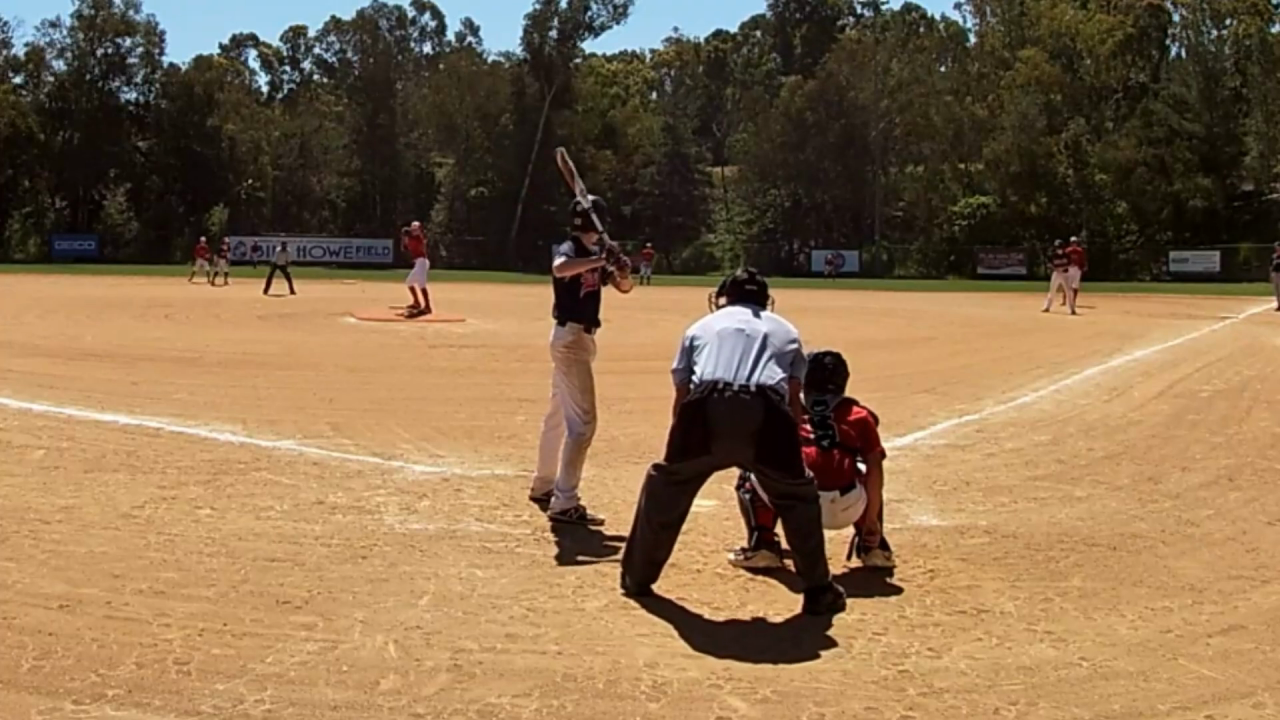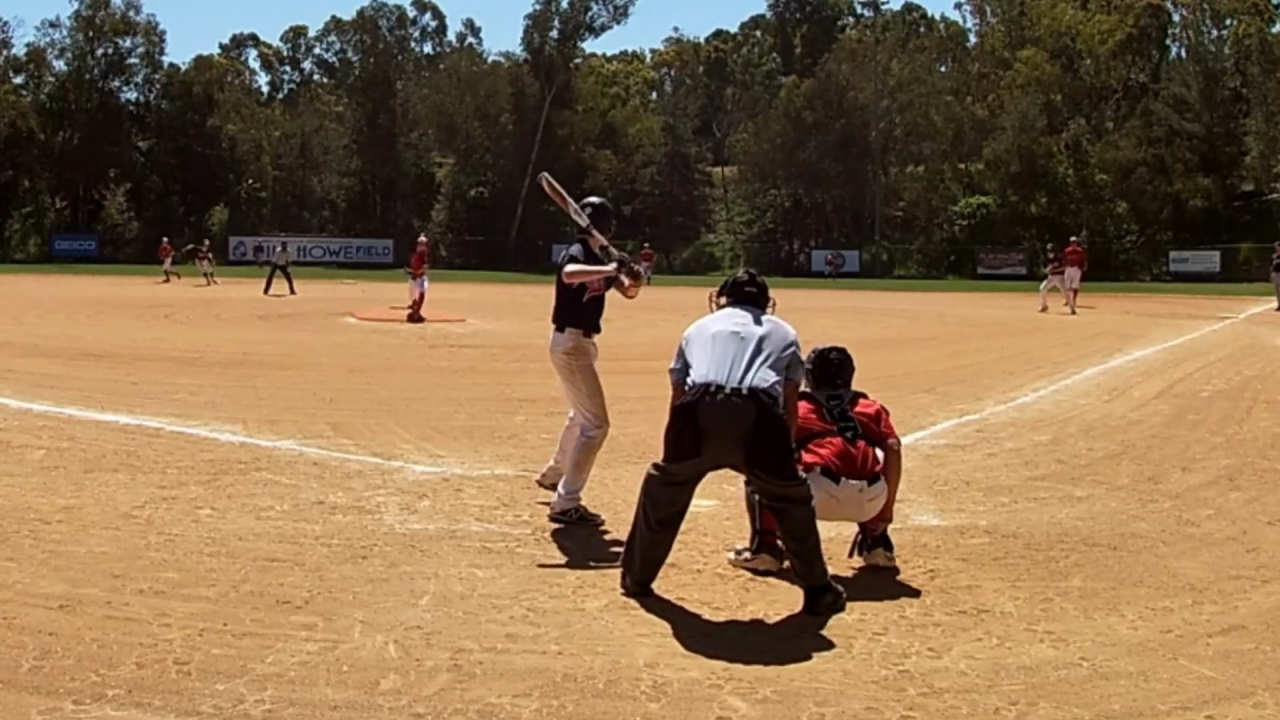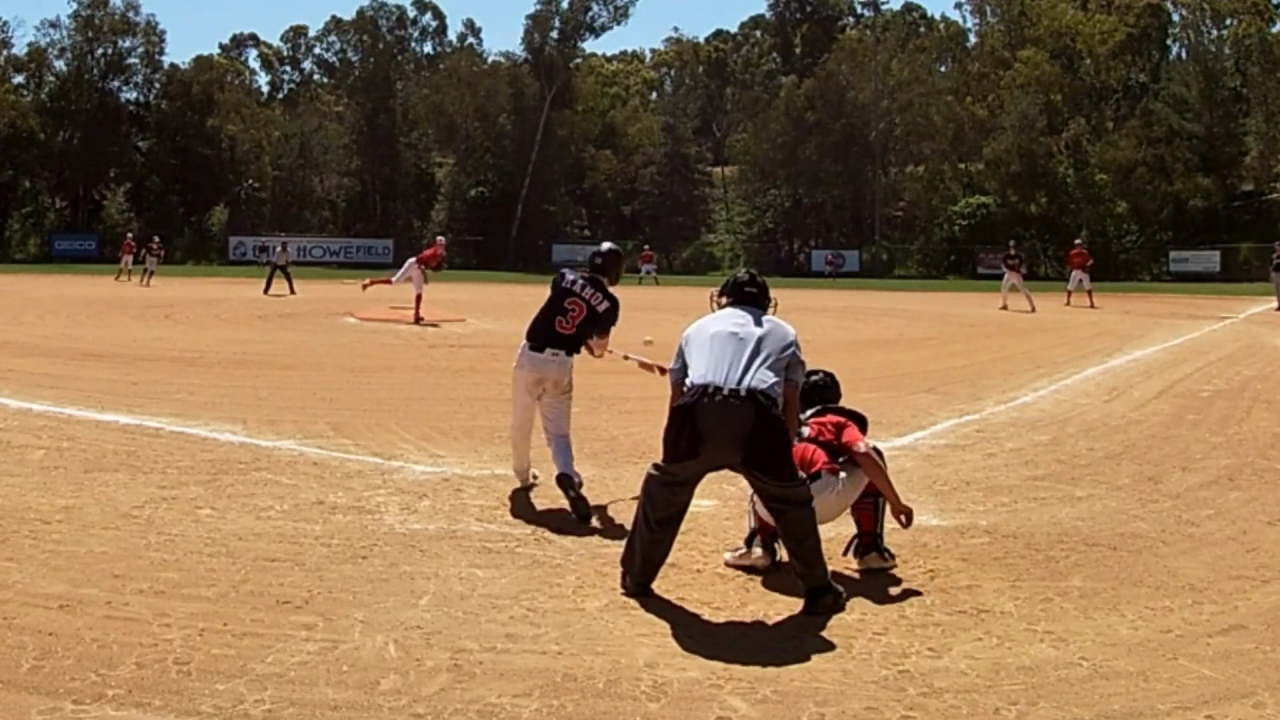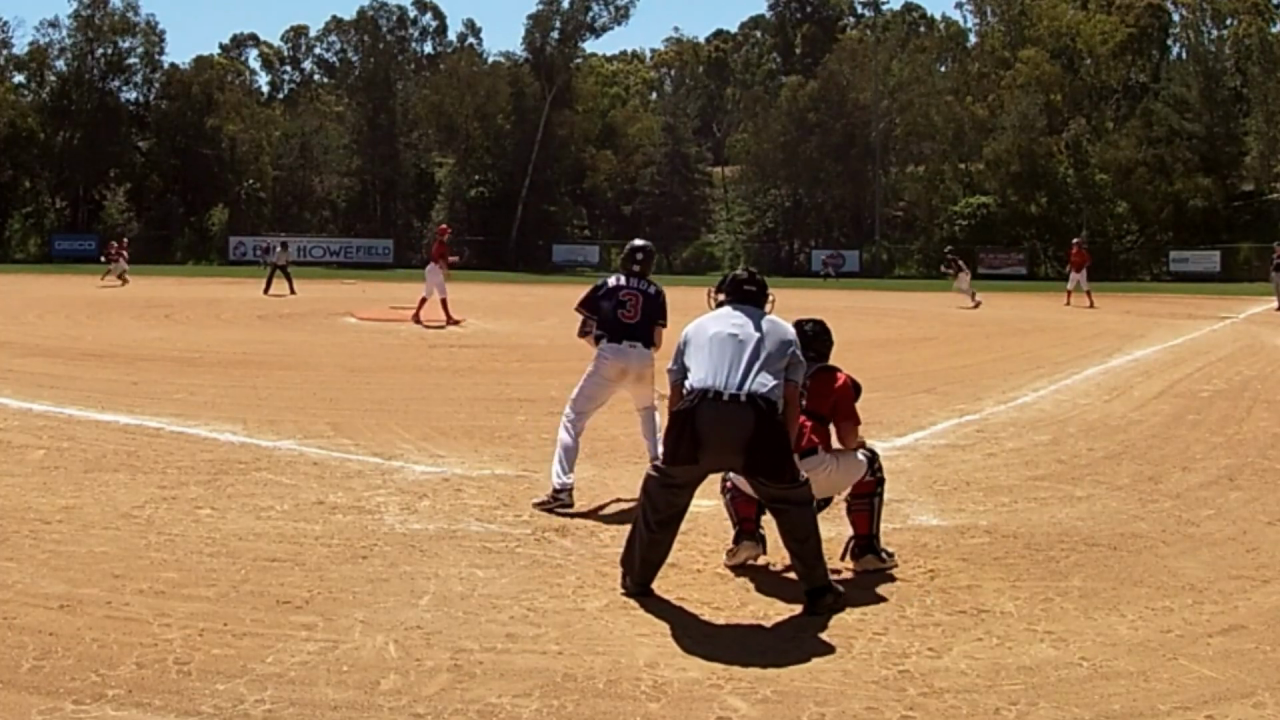
dt=0.7s
person 1, frame 1
left shoulder: (702, 326)
right shoulder: (785, 330)
left elbow: (682, 397)
right elbow: (793, 399)
left wrist: (684, 448)
right wrist: (787, 452)
left hip: (707, 411)
right hip: (766, 416)
left knee: (665, 485)
right knee: (799, 496)
left ankle: (636, 578)
right ankle: (819, 590)
person 1, frame 2
left shoulder: (699, 327)
right shoulder: (783, 332)
left elbow: (677, 396)
right elbow: (789, 403)
left wrist: (684, 449)
right wrist: (780, 452)
left hip: (699, 414)
right hip: (758, 419)
left knee: (664, 486)
right knee: (791, 498)
left ankle: (636, 578)
right ankle: (818, 592)
person 1, frame 3
left shoulder: (699, 327)
right shoulder: (783, 333)
left elbow: (676, 395)
right elbow: (790, 403)
left wrist: (682, 448)
right wrist: (780, 455)
left hip: (697, 415)
right hip: (757, 420)
left knee: (663, 488)
right knee: (791, 497)
left ankle: (636, 578)
right ankle: (819, 591)
person 1, frame 4
left shoulder: (697, 326)
right shoulder: (784, 332)
left elbow: (676, 394)
right elbow: (791, 401)
left wrist: (676, 449)
right wrist: (782, 453)
left hip: (699, 419)
right hip: (757, 423)
left knee: (662, 489)
right knee: (793, 499)
left ankle: (637, 578)
right ankle: (819, 591)
person 2, frame 1
left shoulder: (595, 253)
right shoulder: (569, 249)
left elbow: (624, 287)
right elbow: (559, 270)
left wrist: (622, 270)
right wrist: (600, 260)
left hip: (578, 338)
right hip: (571, 338)
left knee: (559, 415)
right knee: (582, 420)
left ankle: (543, 486)
right ankle: (564, 504)
person 2, frame 2
left shoulder: (598, 259)
right shoulder: (576, 253)
left elbow: (629, 293)
right elbow: (568, 275)
left wrist: (633, 279)
right wrist: (611, 269)
left hip: (577, 343)
right hip: (571, 344)
left knee: (582, 416)
right knee: (595, 424)
left ankle: (553, 474)
right ankle: (565, 504)
person 2, frame 3
left shoulder: (565, 277)
right shoulder: (610, 305)
right elbow: (598, 350)
left hip: (529, 358)
right hip: (560, 368)
left knee: (521, 421)
right knee: (558, 434)
left ankle: (523, 475)
right ankle: (568, 475)
person 2, frame 4
left shoulder: (605, 284)
right shoulder: (656, 292)
left elbow: (584, 332)
right elbow: (657, 342)
left hip: (609, 355)
right hip: (641, 358)
left knee: (572, 419)
right knee: (648, 408)
left ankle: (562, 489)
right ankle: (657, 461)
person 3, frame 1
right shoulder: (860, 414)
right elbow: (875, 467)
right wrist: (872, 520)
right hip: (846, 509)
left knee: (749, 474)
right knee: (867, 475)
left ankle: (762, 547)
right ankle: (875, 548)
person 3, frame 2
left shoulder: (797, 407)
right shoulder: (870, 407)
right elbow: (893, 449)
right wrist: (888, 507)
left hip: (818, 493)
right hip: (869, 501)
left ankle: (764, 550)
right ankle: (877, 547)
person 3, frame 3
right shoulder: (841, 421)
right elbow: (862, 452)
right wrist: (895, 502)
right hip: (821, 497)
right knee: (869, 461)
left ankle: (760, 546)
right ankle: (871, 549)
person 3, frame 4
right shoulder: (837, 380)
right elbow: (848, 438)
right wrist: (858, 446)
right hip: (812, 471)
left knee: (734, 476)
right knee: (867, 464)
left ankle: (746, 538)
right ankle: (867, 550)
